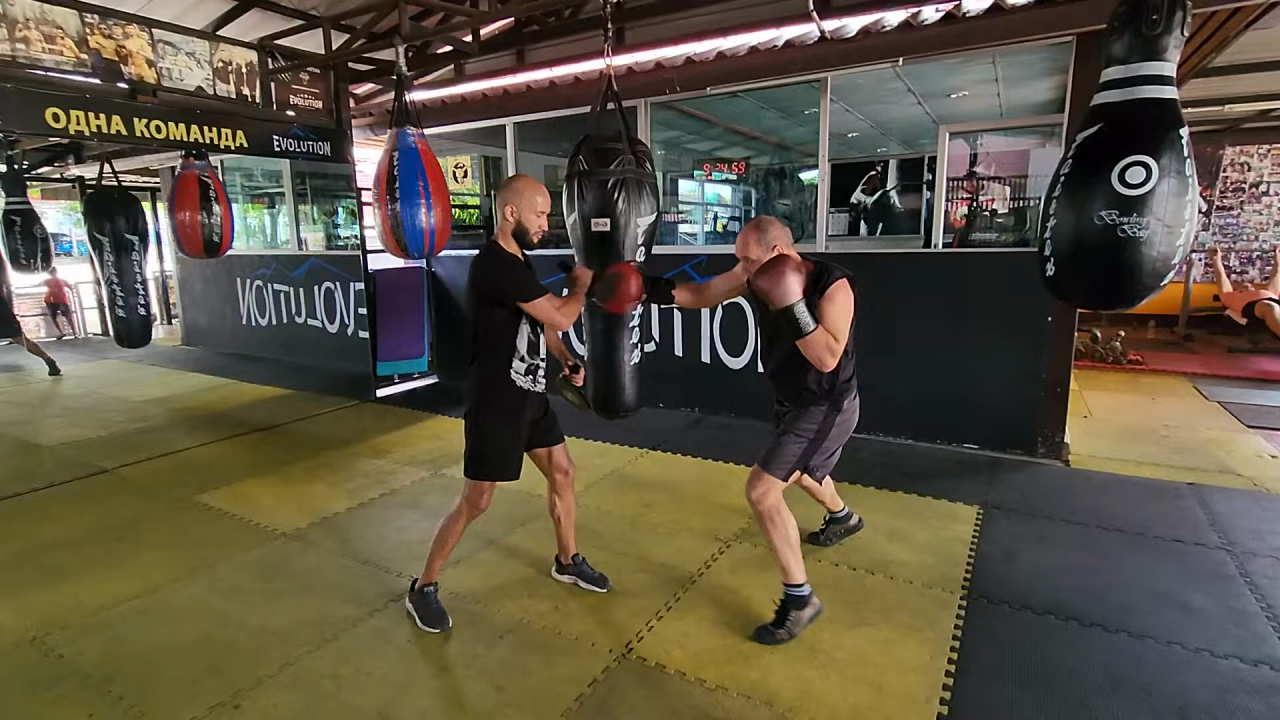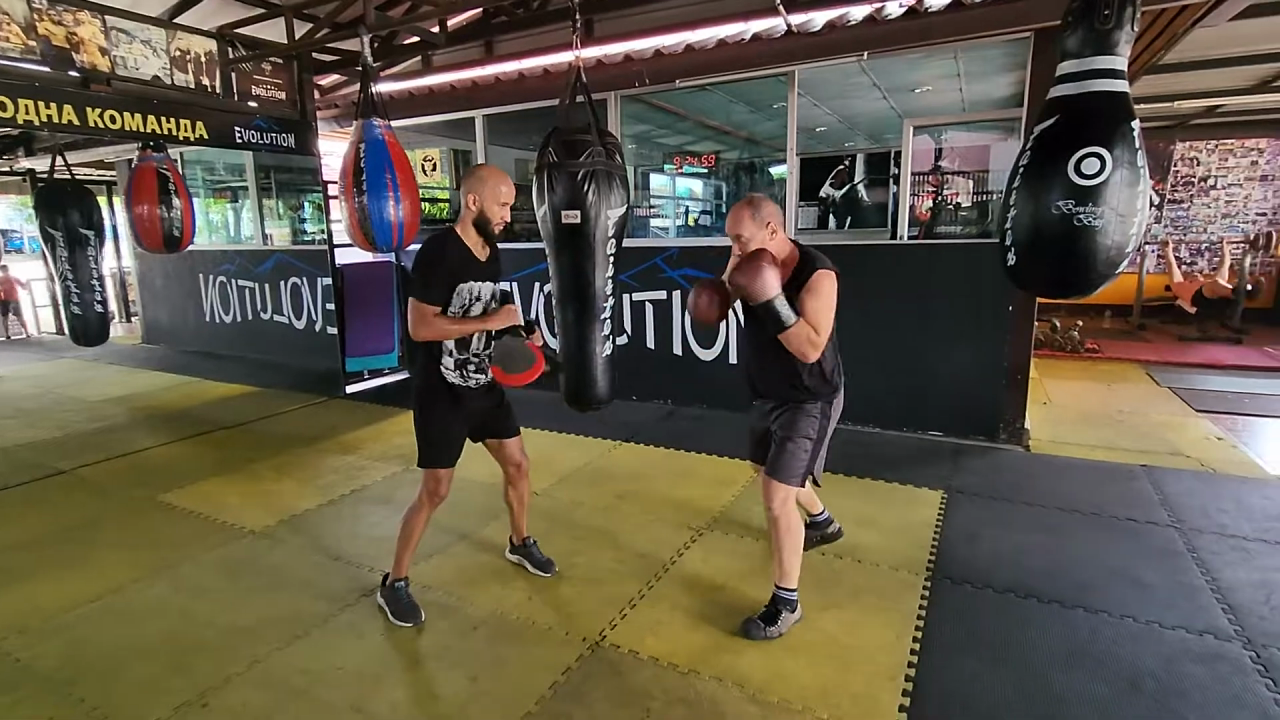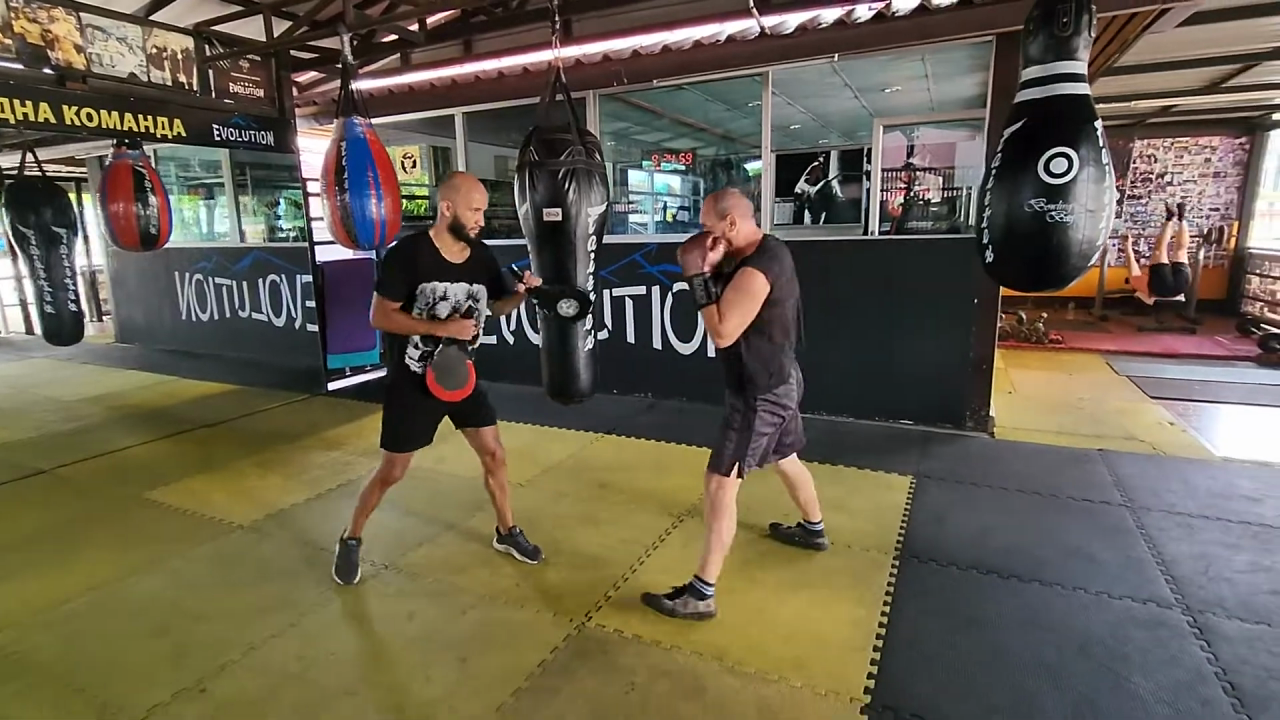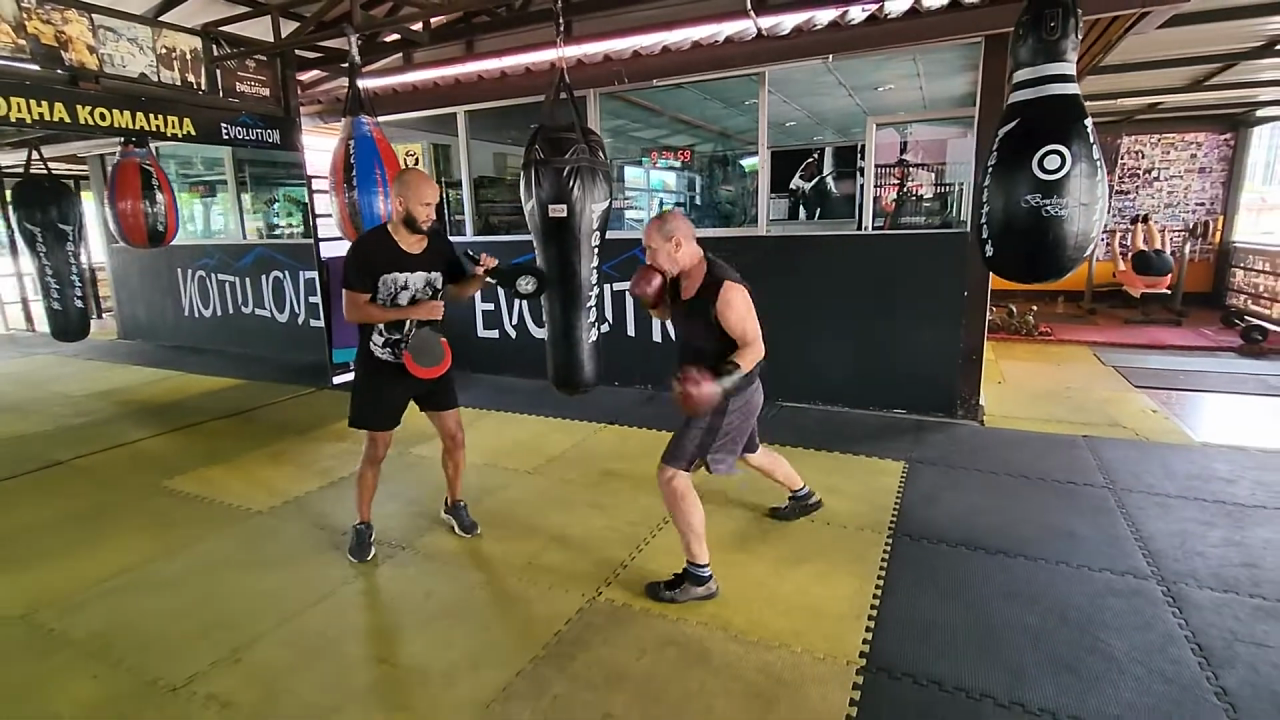
dt=0.4s
person 1, frame 1
left shoulder: (517, 260)
right shoulder: (496, 266)
right elbow: (559, 316)
left wrist: (568, 361)
right wrist: (580, 285)
left hip: (529, 393)
right hip: (497, 400)
left knee: (563, 473)
right knee: (475, 501)
left ankle: (568, 560)
right ankle: (424, 587)
person 1, frame 2
left shoulder: (492, 252)
right shoulder: (438, 252)
right elbow: (420, 326)
left wrist: (512, 325)
right wrist: (488, 322)
left hip: (487, 383)
right hip: (442, 390)
left knee: (517, 465)
right knee: (435, 490)
left ankle: (520, 542)
right ankle: (394, 583)
person 1, frame 3
left shoulder: (482, 255)
right shoulder: (406, 254)
left elbow: (496, 304)
right elbow: (382, 316)
left wrist: (521, 292)
right wrist: (442, 327)
right hip: (413, 378)
left knee: (493, 454)
right knee: (393, 470)
left ankle: (507, 531)
right ankle: (351, 540)
person 1, frame 4
left shoulder: (439, 242)
right shoulder: (368, 248)
left elbow: (457, 292)
right elbow: (352, 310)
left wrist: (481, 274)
right wrist: (410, 311)
right hip: (381, 364)
left knee: (453, 435)
right knee: (376, 449)
left ankle: (454, 504)
right ankle: (363, 525)
person 2, frame 1
left shoulder: (834, 285)
right shoulder: (752, 277)
left elbow: (826, 358)
right elbow: (700, 293)
left wrist: (793, 309)
right wrist: (652, 288)
left hip: (828, 407)
right hip: (794, 401)
left knee: (762, 491)
right knee: (798, 469)
left ankle: (800, 600)
right ankle: (844, 517)
person 2, frame 2
left shoulder: (817, 273)
right shoulder: (750, 259)
left elbow: (809, 348)
left wrist: (769, 300)
left hip: (811, 401)
right hip: (769, 395)
left knee: (777, 496)
right knee: (768, 472)
left ankle: (787, 601)
right ankle: (821, 521)
person 2, frame 3
left shoulder: (756, 271)
right shoulder: (769, 248)
left elbow: (720, 334)
right elbow: (731, 303)
left wrist: (700, 280)
right wrist: (713, 273)
left hip: (760, 393)
right hip: (781, 379)
left knee: (719, 485)
right knee: (784, 457)
left ankle: (700, 593)
right ankle: (813, 529)
person 2, frame 4
left shoulder: (724, 286)
right shoulder: (679, 277)
left elbow: (754, 346)
right elbow: (669, 313)
left wrist: (720, 386)
right wrist: (652, 297)
left hip: (725, 400)
right hip: (738, 393)
left knee: (671, 476)
right knee: (747, 450)
left ankle: (699, 575)
right ankle: (803, 496)
